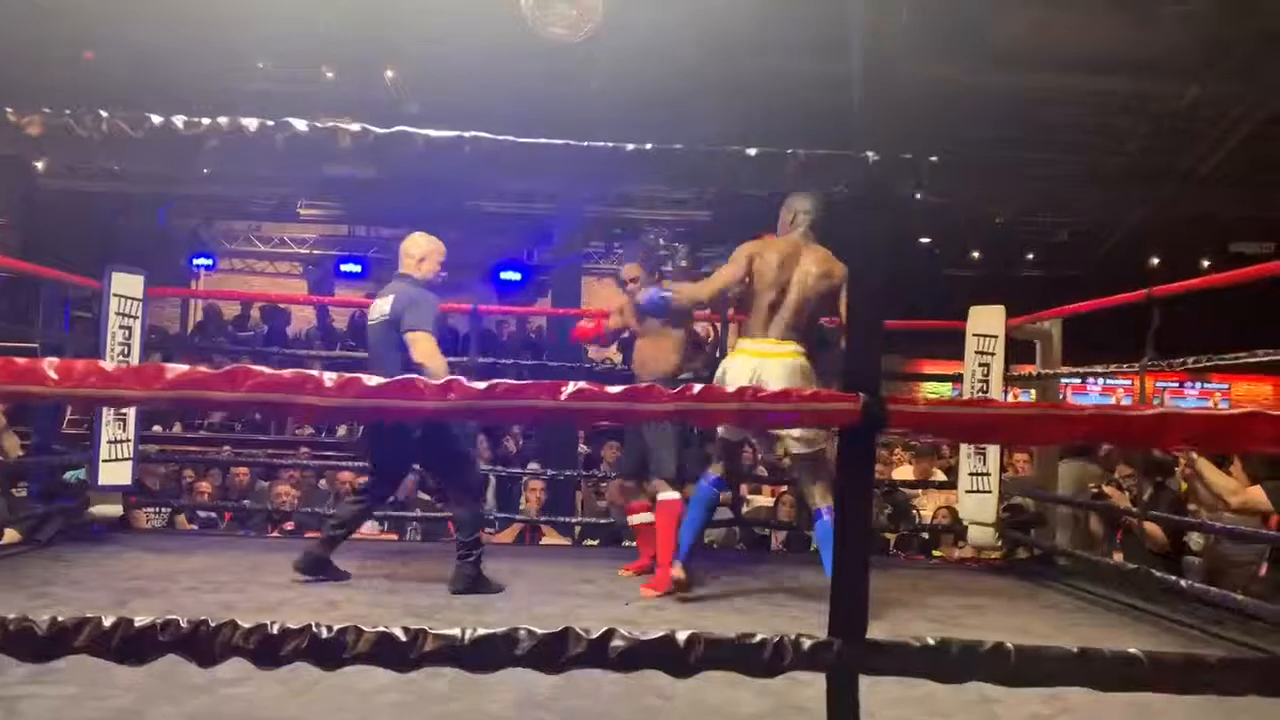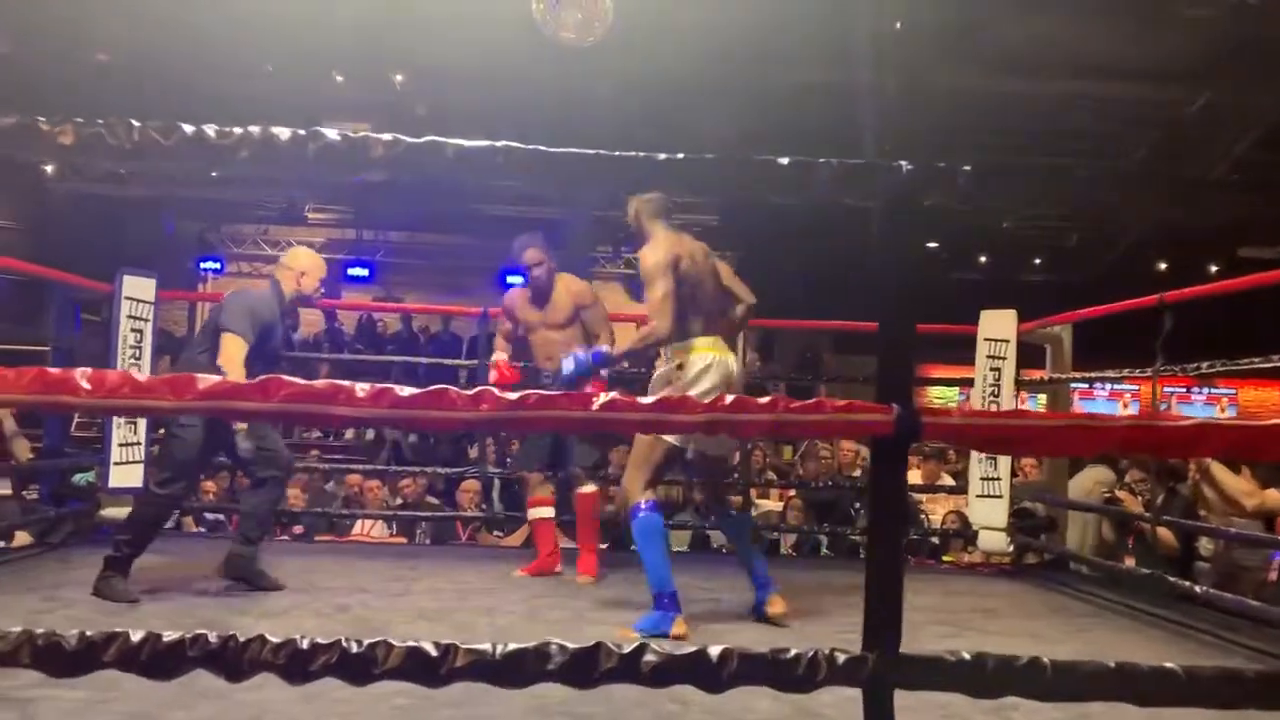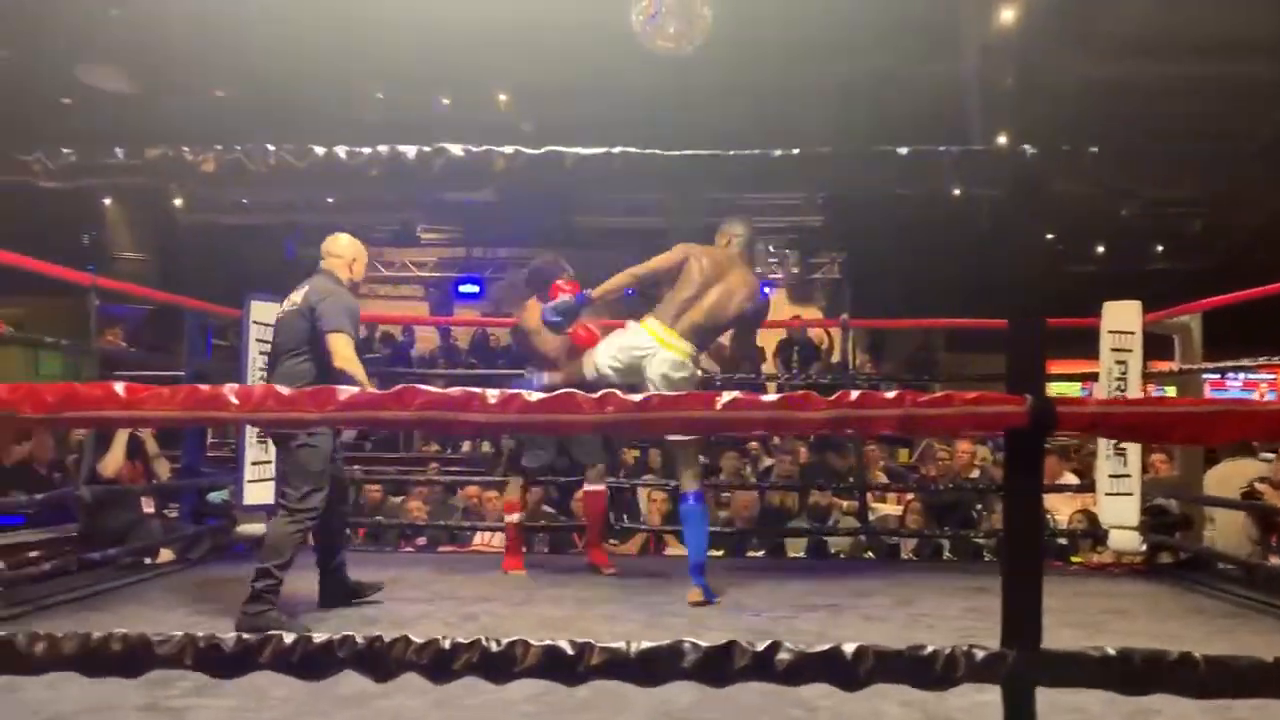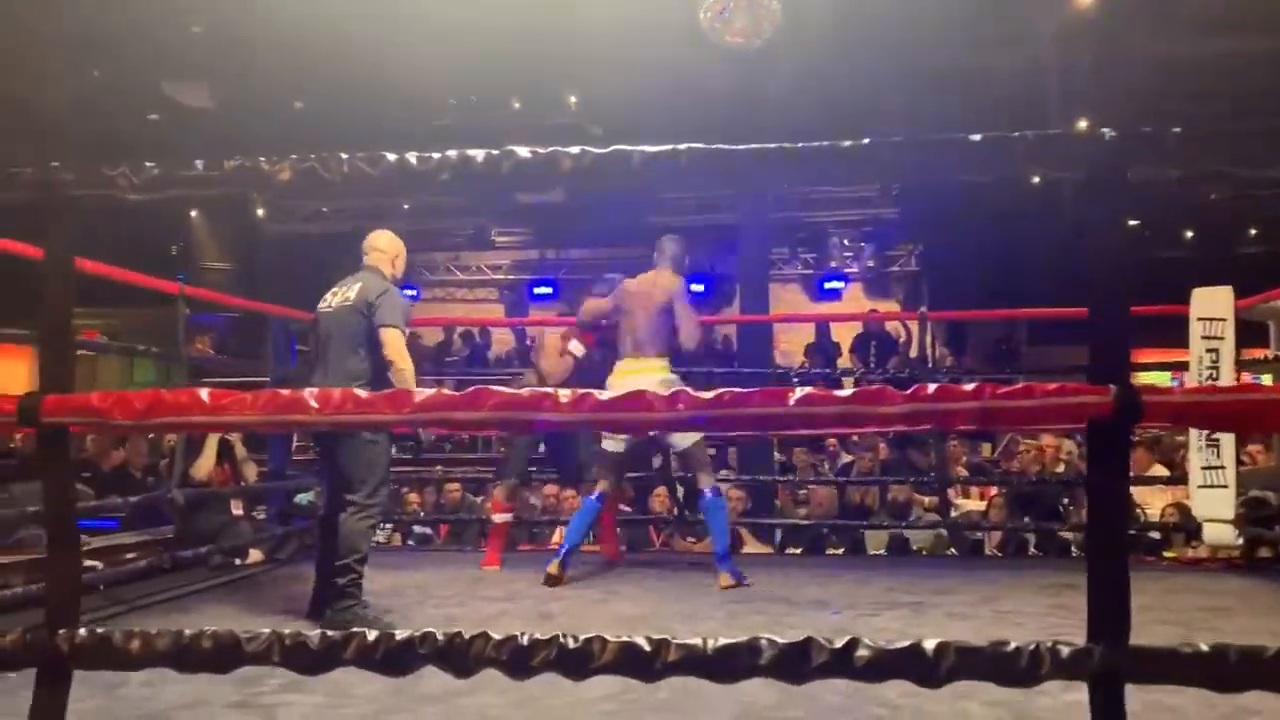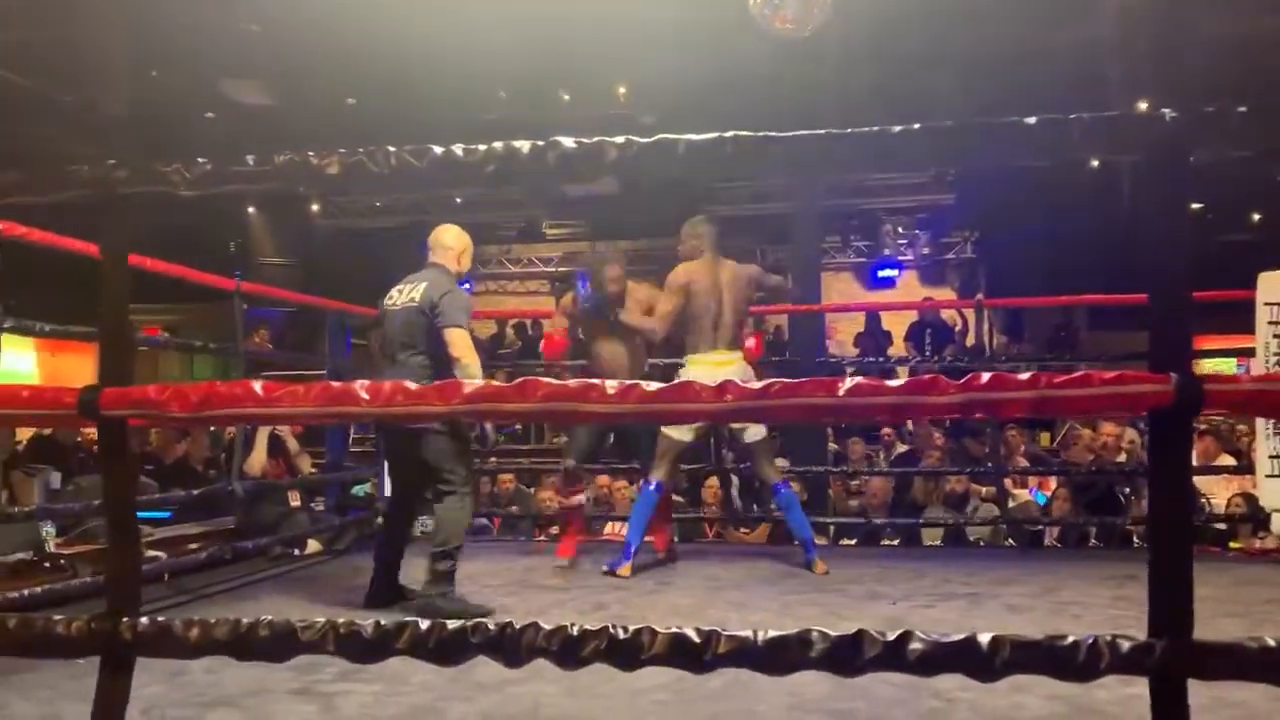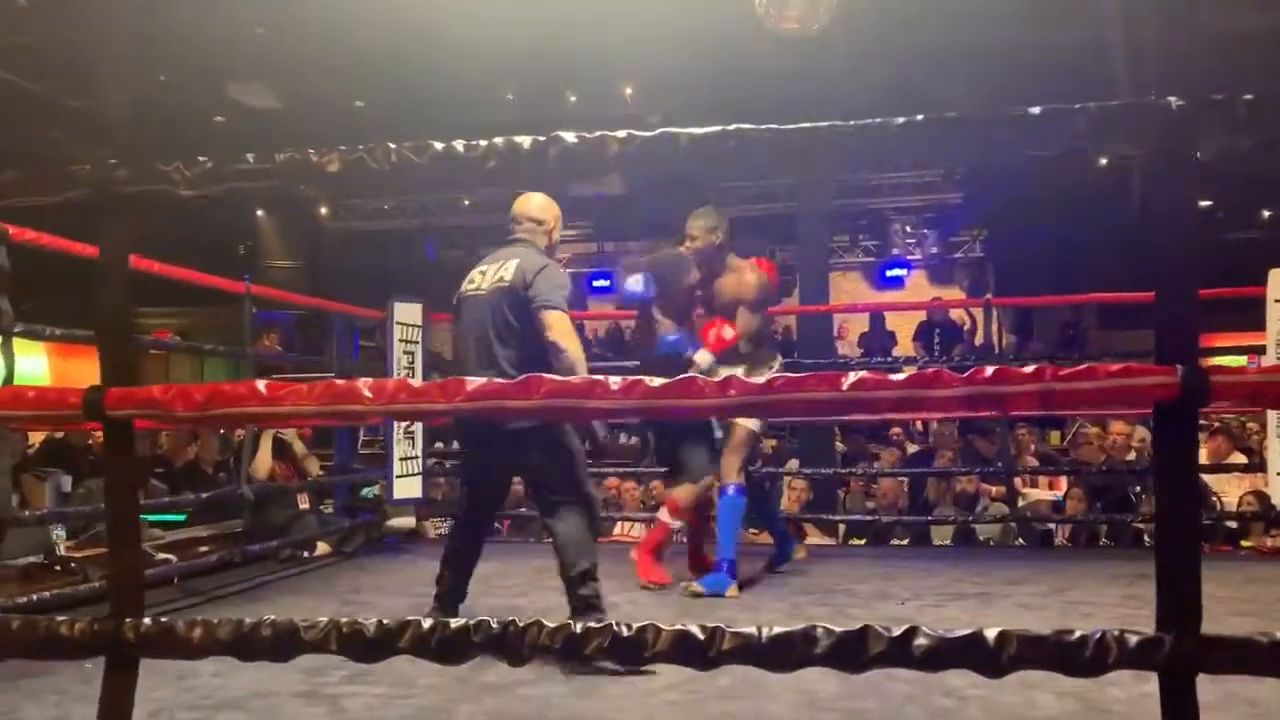
dt=0.7s
person 1, frame 1
left shoulder: (382, 300)
right shoulder: (418, 300)
right elbow: (425, 356)
left knee: (377, 486)
right knee: (464, 486)
left ankle: (317, 555)
right ankle: (468, 572)
person 1, frame 2
left shoulder: (276, 307)
right shoulder: (253, 301)
right elbow: (229, 362)
left wrist: (248, 417)
right wrist: (241, 427)
left knee: (274, 465)
right knee: (169, 488)
left ankle: (241, 559)
right ankle: (114, 569)
person 1, frame 3
left shoulder: (302, 294)
right shoulder: (336, 298)
right elbow: (342, 360)
left knee: (333, 497)
right knee: (300, 506)
left ankle: (336, 584)
right ankle: (260, 606)
person 1, frame 4
left shoulder: (333, 294)
right shoulder: (385, 293)
right elbow: (394, 354)
left knee: (338, 503)
right knee: (365, 503)
left ankle: (325, 596)
right ankle: (345, 603)
person 1, frame 5
left shoulder: (400, 288)
right shoulder: (449, 293)
left elbow: (380, 351)
right elbow: (462, 353)
left knee: (405, 496)
right knee: (457, 489)
left ankle: (384, 585)
right ankle: (440, 588)
person 1, frame 6
left shoulder: (475, 272)
right shoulder: (544, 269)
left elbow: (460, 346)
right elbow: (559, 339)
left hip: (477, 411)
left knee: (477, 511)
right knee: (571, 506)
left ankle: (444, 609)
right ankle: (589, 620)
person 2, frame 1
left shoulder: (754, 250)
right shoulder: (837, 268)
left elbow: (707, 294)
left wrist: (659, 300)
left hip: (740, 365)
right hip: (789, 367)
left knee: (725, 464)
right knee: (819, 492)
left ankle: (681, 560)
person 2, frame 2
left shoulder: (654, 253)
right shoulder: (699, 249)
left elbow: (663, 327)
right elbow: (745, 302)
left wrist: (601, 357)
left hip: (688, 365)
right hip: (722, 364)
left knee: (637, 487)
right knee: (717, 495)
left ankle: (667, 611)
right ankle: (766, 593)
person 2, frame 3
left shoulder: (694, 253)
right shoulder: (757, 295)
left elbow: (635, 275)
right elbow: (732, 355)
left wrist: (580, 300)
left hip: (641, 337)
right hip: (676, 362)
left knee: (569, 376)
right knee: (689, 479)
right ankle: (698, 582)
person 2, frame 4
left shoulder: (628, 286)
right shoulder: (677, 286)
left elbow: (587, 314)
right elbow: (689, 343)
left hip: (621, 384)
right hip: (659, 382)
left knee: (604, 484)
right knee: (705, 477)
left ankle: (559, 559)
right ankle: (725, 567)
person 2, frame 5
left shoulder: (682, 274)
right shoulder: (749, 273)
left elbow: (658, 330)
right elbow: (787, 290)
left hip: (698, 375)
right hip: (739, 375)
left knee: (660, 470)
right knee: (769, 472)
left ankle: (627, 557)
right ankle: (812, 554)
person 2, frame 6
left shoulder: (747, 281)
right shoulder: (706, 274)
left elbow: (745, 341)
left hip: (756, 375)
right hip: (731, 374)
left knee: (730, 467)
right knee: (739, 467)
left ankle: (724, 575)
right ankle: (784, 544)
person 3, frame 1
right shoulder: (626, 305)
right elbow: (603, 335)
right wrist: (591, 332)
left hip: (672, 394)
left knee: (661, 478)
right knee: (630, 480)
left ankle: (667, 571)
right ankle: (650, 554)
person 3, frame 2
left shoulder: (577, 289)
right shoulder: (512, 299)
left elbow: (604, 334)
right elbow: (502, 336)
left wrist: (597, 377)
right wrist: (500, 362)
left hip: (579, 386)
right hip: (543, 387)
left knee: (580, 470)
right knee: (533, 473)
left ankle: (588, 554)
right ankle: (547, 555)
person 3, frame 3
left shoulder: (573, 300)
right shoulder: (531, 314)
left elbow: (592, 341)
right elbow: (557, 354)
left wrist: (590, 337)
left knee: (596, 468)
right knee: (524, 475)
left ankle: (596, 547)
right ankle: (513, 552)
person 3, frame 4
left shoulder: (596, 352)
right shoulder: (553, 339)
left elbow: (601, 385)
right elbow: (552, 376)
right wrist: (579, 345)
right knee: (510, 480)
left ankle: (610, 546)
right ankle: (494, 549)
person 3, frame 5
left shoulder: (646, 296)
right shoulder: (574, 302)
right elbow: (557, 331)
right knee: (574, 464)
left ankle: (663, 541)
right ankle: (570, 540)
person 3, frame 6
right shoulder: (653, 329)
right elbow: (668, 383)
left knee: (694, 477)
right knee: (701, 478)
left ankle: (698, 556)
right ankle: (648, 551)
